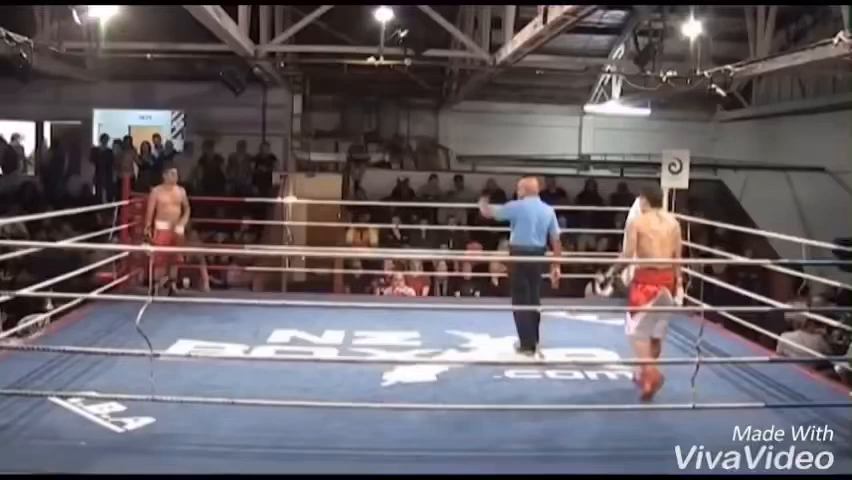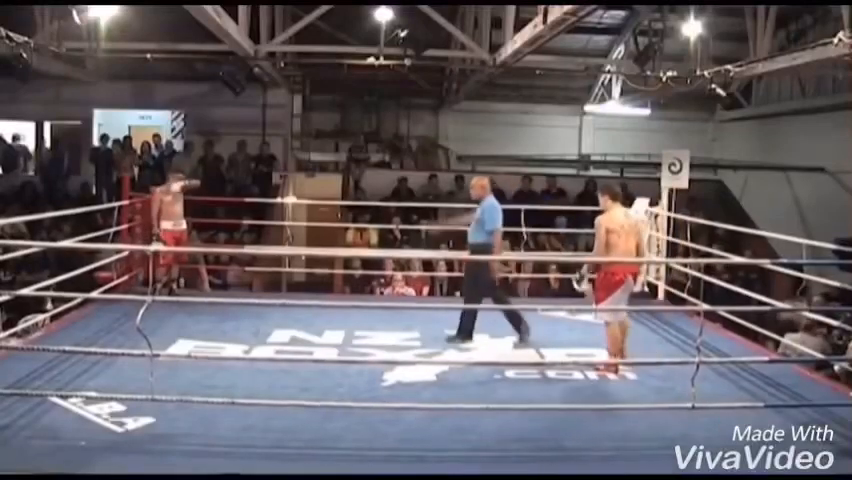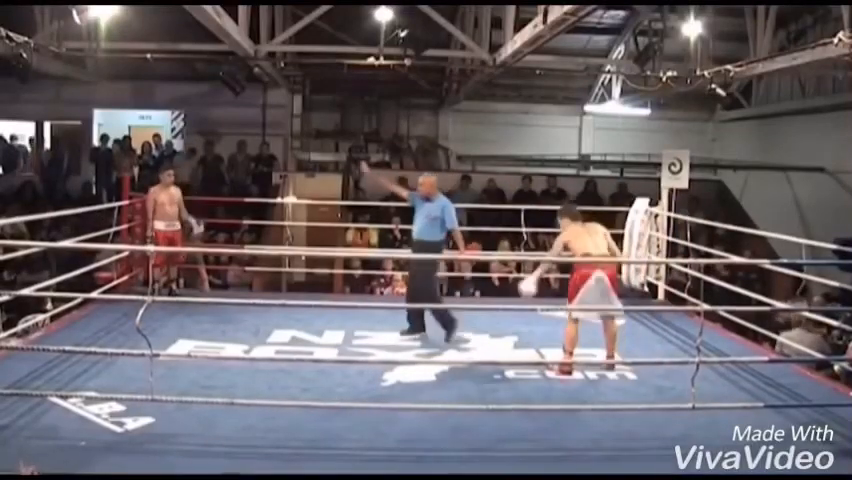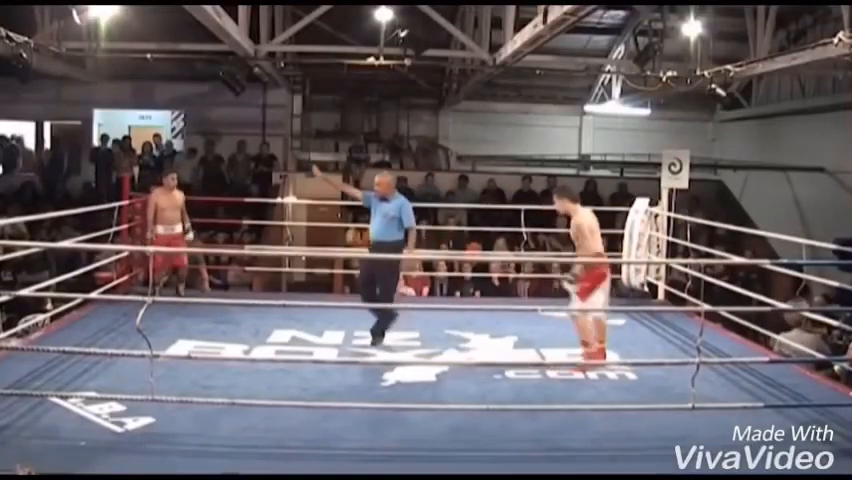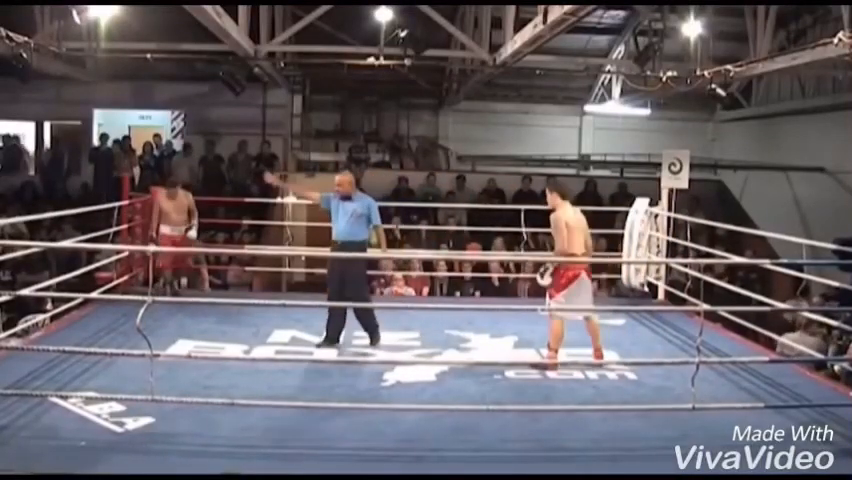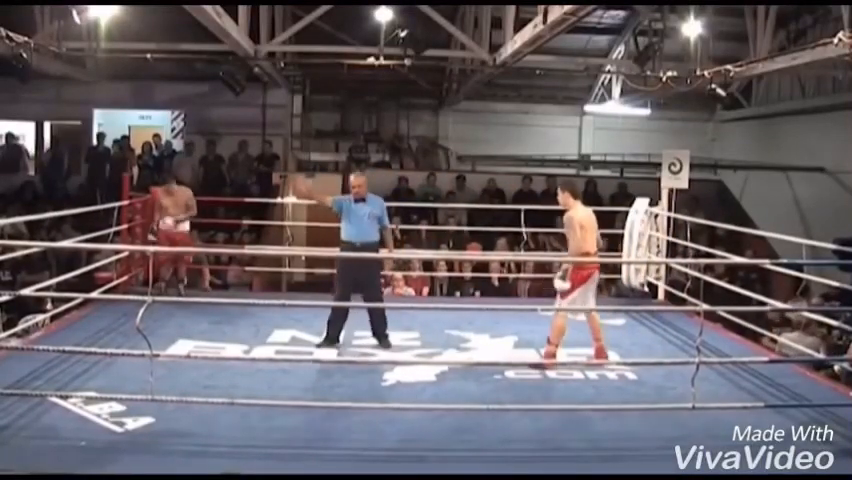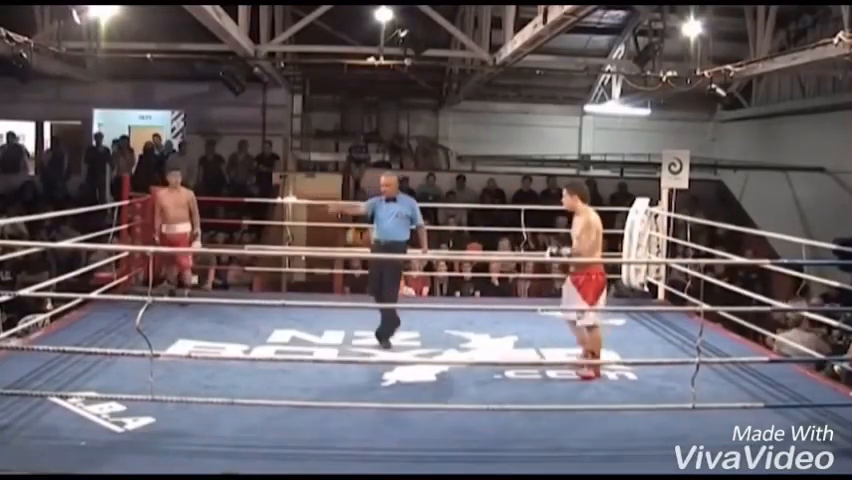
dt=0.7s
person 1, frame 1
left shoulder: (636, 223)
right shoulder: (673, 223)
left elbow: (628, 255)
right elbow: (677, 257)
left wrist: (611, 272)
right wrist: (678, 283)
left hip: (646, 279)
right hip: (667, 279)
left knee: (638, 332)
right knee: (656, 331)
left ankle: (651, 374)
right ankle: (646, 375)
person 1, frame 2
left shoulder: (603, 220)
right shoulder: (633, 218)
left elbow: (598, 252)
right elbow: (641, 250)
left wrist: (586, 269)
right wrist: (638, 271)
left hip: (612, 270)
right hip: (631, 269)
left knee: (610, 317)
right knee: (620, 311)
left ankle: (612, 362)
right ankle: (619, 353)
person 1, frame 3
left shoulder: (566, 233)
right shoulder: (599, 228)
left elbow: (552, 256)
right elbow: (617, 254)
left wrist: (534, 276)
left hip: (586, 269)
right hip: (608, 268)
left knee: (572, 317)
right knee: (608, 316)
left ankle: (567, 363)
right ankle: (610, 358)
person 1, frame 4
left shoulder: (579, 220)
right shoulder: (585, 213)
left elbow: (590, 250)
left wrist: (576, 270)
right wrist: (580, 265)
left hip: (593, 268)
right hip: (598, 266)
left knee: (579, 311)
right knee: (597, 311)
left ankle: (591, 355)
right ankle: (599, 352)
person 1, frame 5
left shoulder: (557, 216)
right shoulder: (579, 214)
left elbow: (561, 248)
right elbow: (589, 247)
left wrist: (549, 266)
left hip: (566, 267)
right hip: (582, 265)
left knee: (556, 312)
right knee: (586, 311)
left ankle: (552, 358)
right ankle: (598, 353)
person 1, frame 6
left shoulder: (571, 215)
right shoulder: (589, 213)
left elbow: (576, 247)
right elbow: (598, 242)
left wrist: (565, 268)
left hip: (580, 265)
right hip: (592, 264)
left knee: (561, 309)
right knee: (589, 308)
left ankle: (549, 355)
right ankle: (600, 350)
person 1, frame 7
left shoulder: (590, 219)
right shoulder: (576, 218)
left elbow: (585, 251)
left hip: (590, 274)
right hip: (575, 273)
left knee: (588, 321)
right knee: (573, 318)
left ankle: (594, 365)
right ankle: (588, 350)
person 2, frame 1
left shoulder: (517, 206)
right shoulder: (549, 210)
left elbow: (489, 213)
right elbow: (556, 240)
left wrist: (482, 204)
right wrist: (556, 265)
left hip: (519, 256)
right hip: (538, 257)
left knee: (521, 301)
right knee: (534, 298)
left ankle: (527, 344)
right ankle: (532, 340)
person 2, frame 2
left shoulder: (489, 206)
right shoulder: (485, 205)
left elbow: (496, 233)
right elbow: (469, 218)
left wrist: (495, 259)
left hip: (483, 253)
right hip: (481, 252)
left knee: (472, 294)
right knee: (495, 294)
left ankle: (464, 333)
right ankle: (520, 325)
person 2, frame 3
left shoulder: (444, 204)
right shoulder: (418, 199)
left elbow: (454, 229)
right elbow: (396, 189)
left wrist: (461, 252)
right wrist: (371, 174)
left hip: (432, 248)
right hip: (417, 246)
left knee: (425, 288)
right knee: (413, 288)
left ankle: (448, 323)
right ankle: (416, 325)
person 2, frame 4
left shoulder: (402, 204)
right shoulder: (374, 198)
left elbow: (411, 230)
right elbow: (350, 190)
right wrist: (324, 177)
left hip: (391, 250)
right hip: (375, 248)
left knee: (386, 293)
right knee: (364, 287)
left ankle: (379, 331)
right ankle: (388, 316)
person 2, frame 5
left shoulder: (367, 202)
right shoulder: (333, 199)
left elbow: (378, 228)
right elbow: (308, 194)
left wrist: (383, 252)
right wrist: (280, 183)
left hip: (356, 251)
right hip: (337, 250)
left knee: (358, 294)
right knee: (335, 296)
left ankle: (373, 331)
right ankle: (332, 336)
person 2, frame 6
left shoulder: (378, 202)
right shoulder: (344, 201)
left elbow: (385, 228)
right elbow: (325, 200)
left wrist: (390, 251)
right wrist: (308, 192)
left hip: (370, 252)
right hip: (348, 251)
left knee: (374, 296)
right knee: (342, 296)
left ankle: (381, 335)
right ankle: (332, 337)
person 2, frame 7
left shoulder: (409, 203)
right shoulder: (376, 202)
left elbow: (419, 226)
right elbow: (359, 209)
left wrist: (424, 248)
right wrist: (340, 208)
left hip: (396, 250)
right hip: (377, 248)
left knee: (389, 293)
right knee: (376, 291)
left ankle: (384, 334)
right ankle: (392, 322)
person 3, frame 1
left shoulder: (181, 191)
right shoulder: (156, 191)
left elbow: (187, 209)
right elbow: (150, 212)
left wrist: (183, 223)
right wrist: (147, 229)
left hip: (177, 228)
right hip: (162, 228)
left knee: (175, 259)
right knee: (159, 259)
left ankle: (172, 286)
right ankle: (156, 287)
person 3, frame 2
left shoulder: (180, 188)
right shoulder: (159, 191)
left elbow: (197, 183)
right elbow: (154, 212)
left wrist: (184, 183)
right wrist: (156, 229)
left hip: (181, 227)
right hip: (167, 227)
left knee: (177, 259)
right knee: (166, 259)
left ankle: (172, 286)
right ankle: (158, 286)
person 3, frame 3
left shoulder: (177, 191)
right shoulder: (153, 192)
left elbow: (182, 210)
right elbow: (149, 214)
left wrist: (191, 220)
right wrist: (149, 233)
left hip: (175, 228)
right hip: (160, 229)
left knee: (175, 259)
right knee: (158, 260)
left ankle: (172, 287)
right ankle: (157, 288)
person 3, frame 4
left shoulder: (180, 195)
right shoulder: (155, 195)
right elbow: (150, 217)
left wrist: (187, 225)
right wrist: (149, 235)
left hip: (177, 232)
right hip: (160, 233)
left knee: (182, 263)
right knee: (158, 264)
left ankle: (180, 286)
right ankle: (157, 289)
person 3, frame 5
left shoulder: (187, 197)
right shoulder: (159, 198)
left elbow: (194, 212)
right elbow: (155, 217)
left wrist: (193, 224)
left hip: (183, 233)
right hip: (166, 233)
left knee: (183, 261)
right knee: (166, 263)
left ankle: (175, 281)
right ankle: (168, 287)
person 3, frame 6
left shoulder: (186, 193)
right shoulder: (159, 194)
left elbow: (193, 211)
right elbow: (158, 212)
left wrist: (179, 218)
right wrist: (154, 227)
left hip: (181, 229)
right hip: (165, 229)
left knee: (182, 258)
right knee: (165, 258)
left ankle: (181, 286)
right ankle: (162, 286)
person 3, frame 7
left shoulder: (188, 194)
right shoulder: (160, 194)
left elbow: (195, 214)
right elbow: (158, 216)
left wrist: (197, 233)
right wrist: (157, 235)
left hip: (183, 232)
right hip: (166, 232)
left knee: (184, 264)
right knee: (170, 263)
left ankle: (186, 293)
right ankle: (171, 289)
